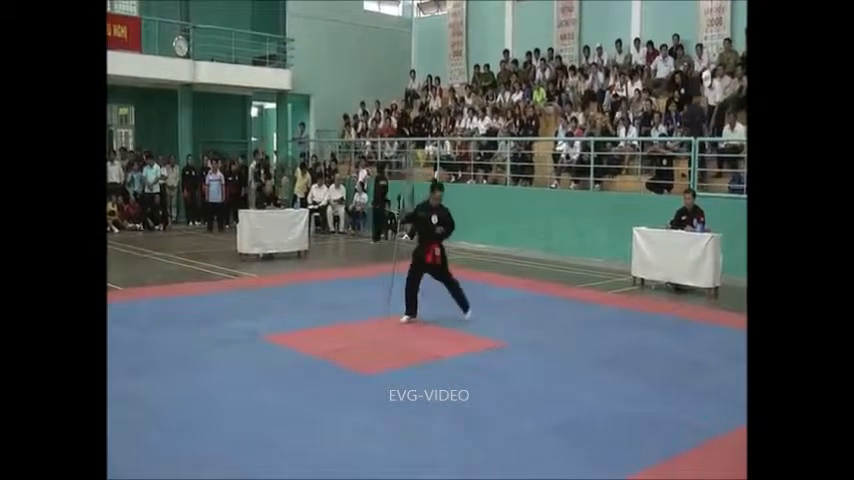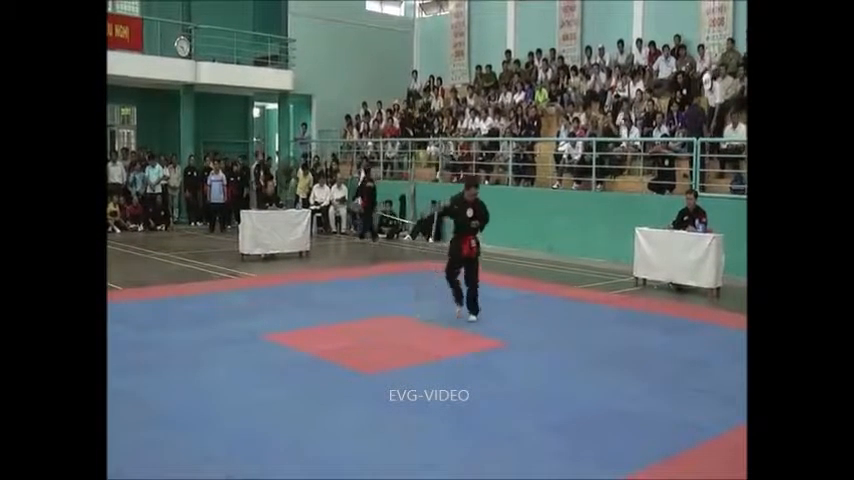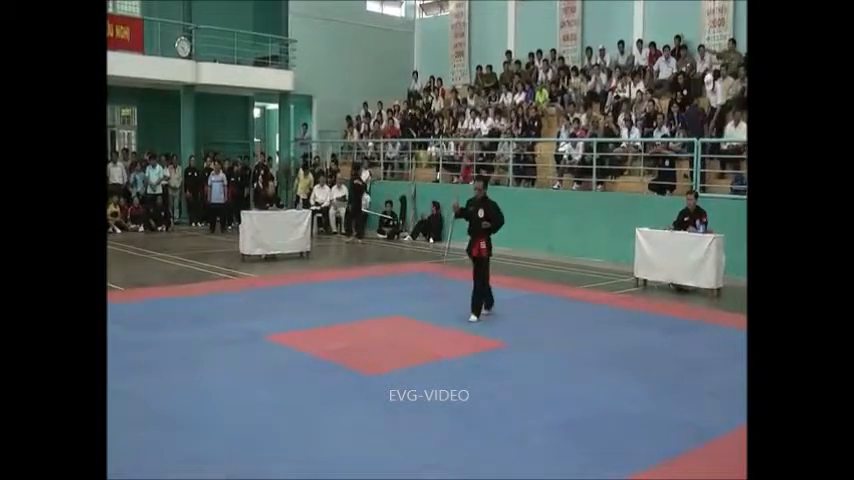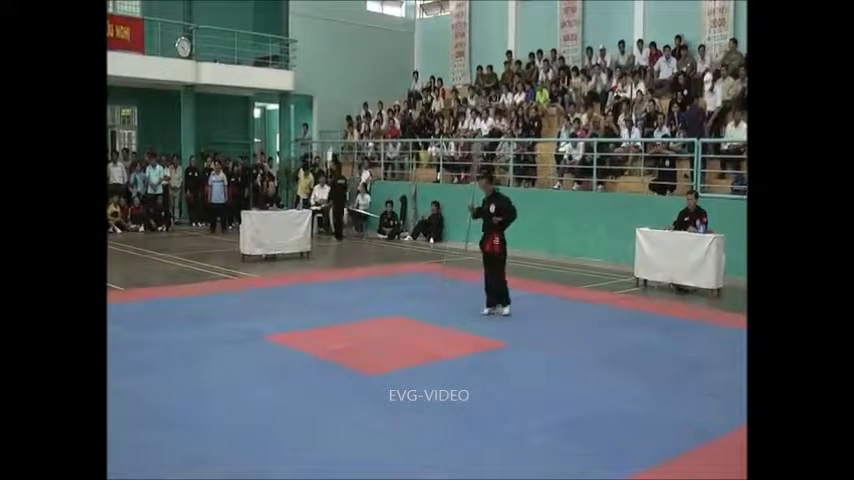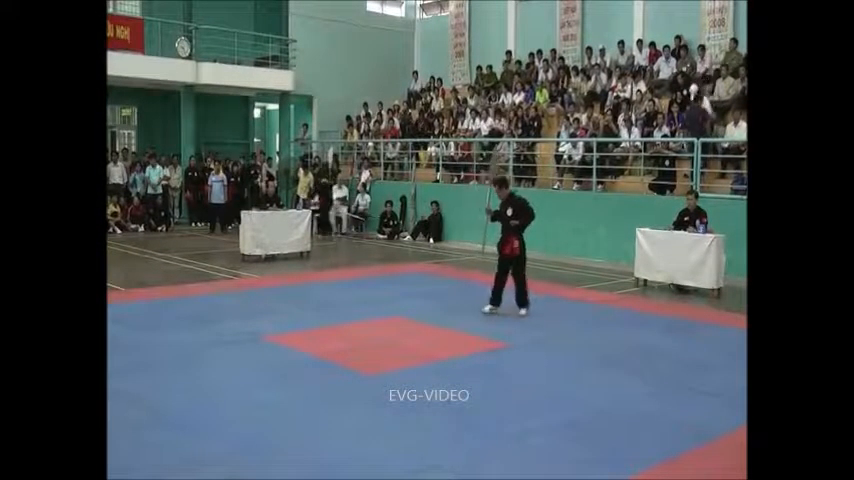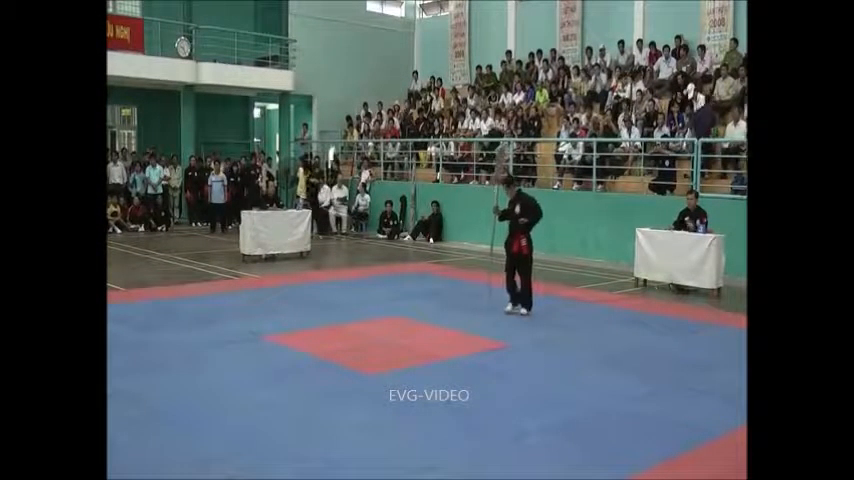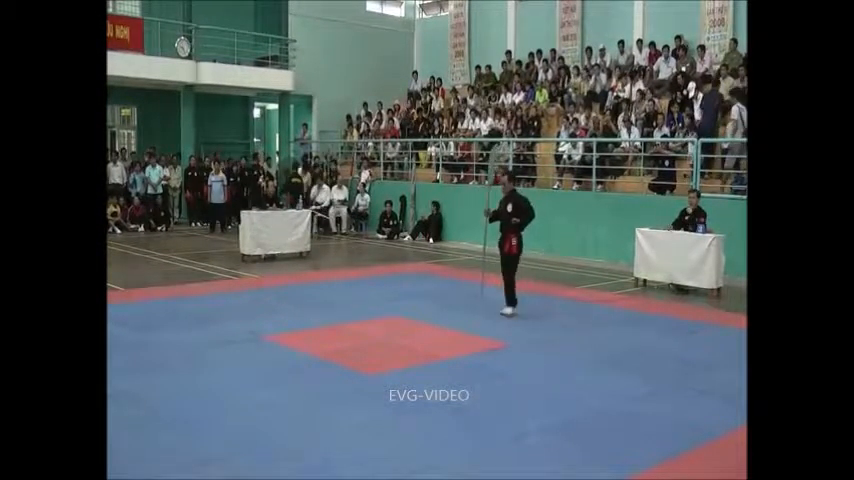
dt=0.4s
person 1, frame 1
left shoulder: (443, 211)
right shoulder: (420, 208)
left elbow: (450, 226)
right elbow: (413, 220)
left wrist: (443, 231)
right wrist: (405, 218)
left hip: (436, 250)
right hip: (422, 249)
left knee: (447, 280)
right knee: (412, 281)
left ankle: (465, 308)
right ankle: (410, 313)
person 1, frame 2
left shoulder: (479, 204)
right shoulder: (455, 200)
left elbow: (485, 219)
right elbow: (449, 212)
left wrist: (479, 224)
right wrist: (441, 211)
left hip: (471, 243)
right hip: (457, 241)
left knee: (471, 279)
right knee: (450, 273)
left ankle: (473, 311)
right ankle: (458, 302)
person 1, frame 3
left shoulder: (491, 205)
right shoulder: (471, 202)
left elbow: (500, 220)
left wrist: (490, 226)
right wrist: (458, 211)
left hip: (483, 244)
right hip: (473, 242)
left knee: (479, 278)
right knee: (481, 277)
left ankle: (475, 313)
right ankle: (488, 304)
person 1, frame 4
left shoulder: (502, 200)
right shoulder: (486, 200)
left elbow: (512, 214)
left wrist: (501, 220)
right wrist: (475, 211)
left hip: (497, 239)
right hip: (487, 238)
left knee: (498, 273)
right knee: (489, 274)
left ankle: (505, 304)
right ankle: (491, 305)
person 1, frame 5
left shoulder: (519, 202)
right shoulder: (504, 203)
left elbow: (530, 215)
left wrist: (519, 223)
right wrist: (492, 214)
left hip: (516, 242)
right hip: (504, 241)
left knee: (518, 275)
right knee: (500, 273)
left ankle: (523, 306)
right ankle: (494, 304)
person 1, frame 6
left shoulder: (527, 200)
right shoulder: (512, 201)
left elbow: (538, 213)
left wrist: (527, 221)
right wrist: (500, 213)
left hip: (523, 240)
right hip: (512, 239)
left knee: (525, 274)
right knee: (510, 272)
left ankle: (526, 306)
right ankle: (514, 302)
person 1, frame 7
left shoulder: (520, 200)
right shoulder: (503, 200)
left elbow: (530, 214)
left wrist: (520, 222)
right wrist: (491, 215)
left hip: (514, 240)
right hip: (504, 239)
left knee: (509, 273)
right knee: (506, 273)
left ankle: (511, 305)
right ankle: (510, 304)
